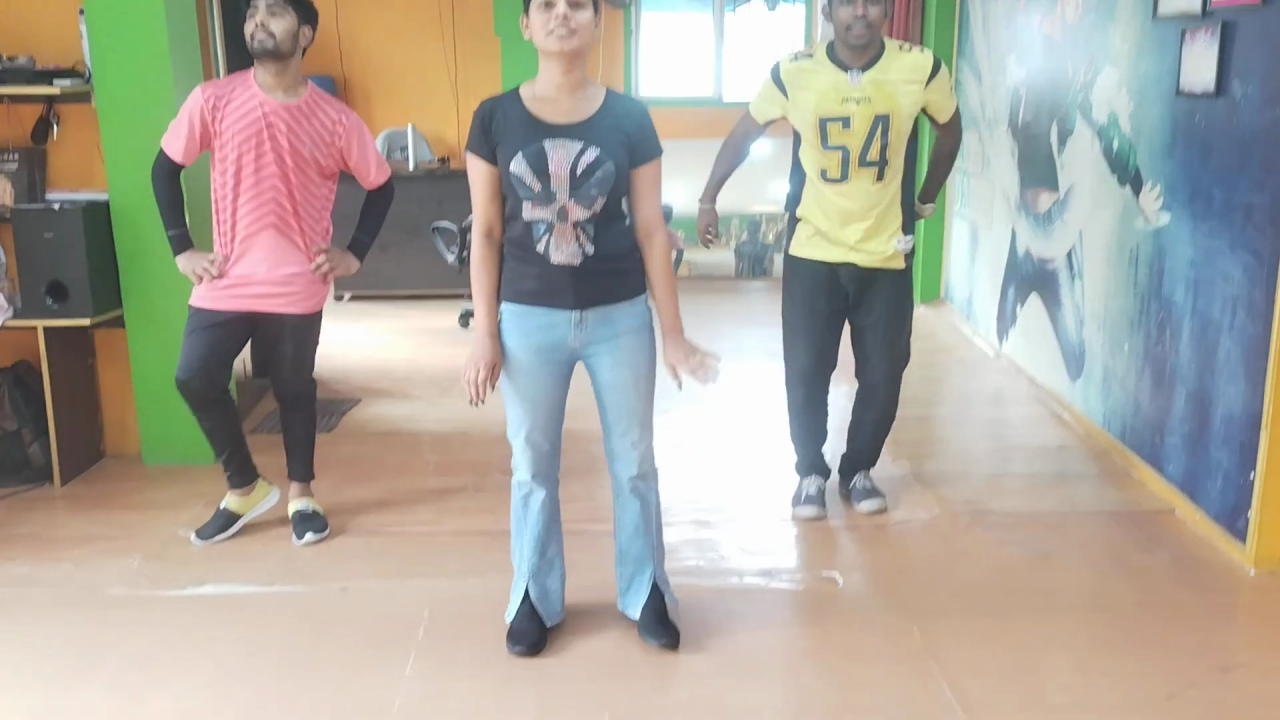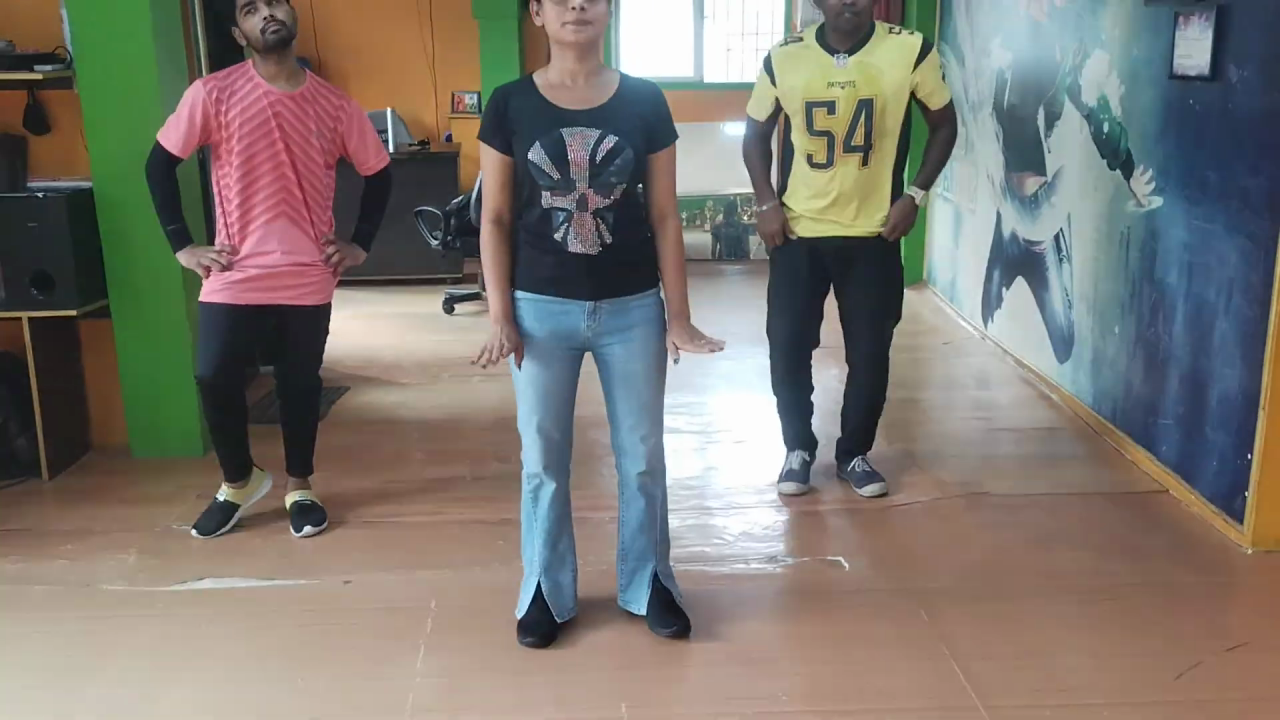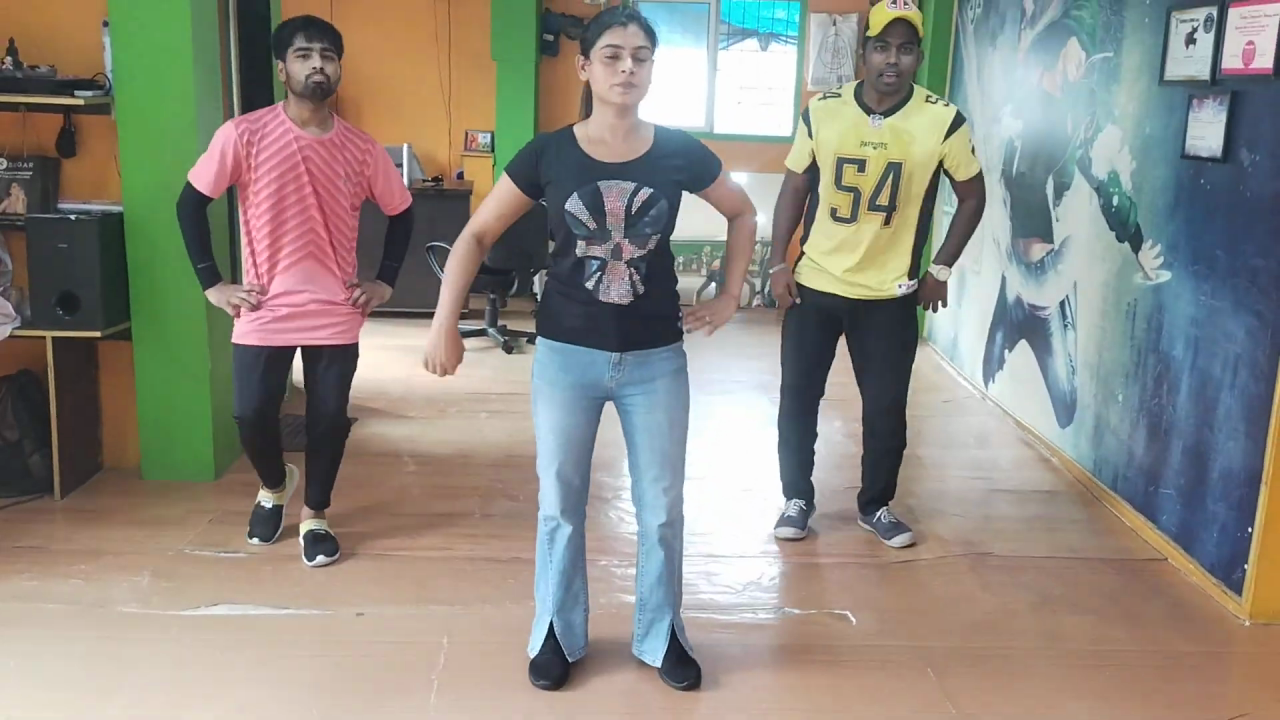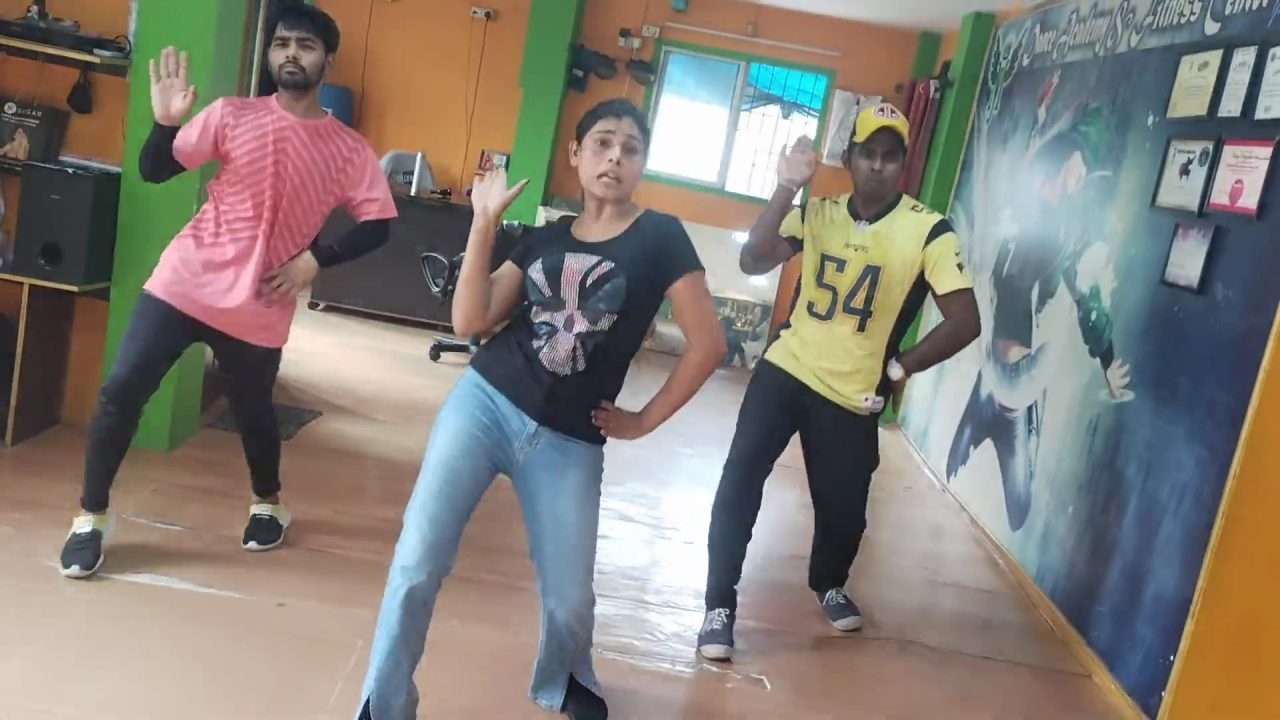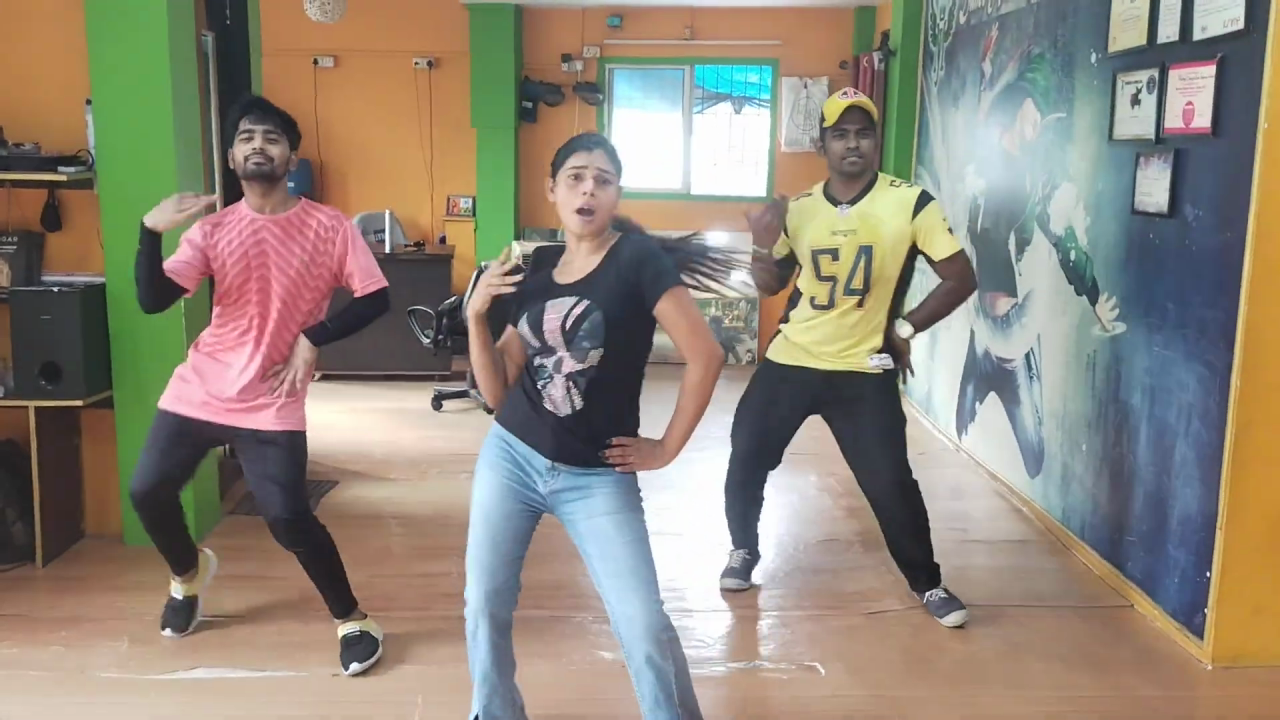
dt=1s
person 1, frame 1
left shoulder: (629, 116)
right shoulder: (495, 117)
left elbow: (651, 229)
right elbow: (486, 233)
left wrist: (673, 330)
right wrist: (485, 333)
left hip: (620, 316)
right hip: (529, 318)
left knee: (634, 460)
right knee: (533, 465)
left ankle: (645, 591)
right ankle: (535, 598)
person 1, frame 2
left shoulder: (645, 102)
right shoulder: (510, 104)
left elbow: (664, 217)
right elbow: (496, 219)
left wrist: (679, 316)
right wrist: (500, 317)
left hip: (632, 308)
right hip: (542, 308)
left knee: (641, 453)
right knee: (543, 458)
left ankle: (649, 583)
right ankle: (545, 591)
person 1, frame 3
left shoulder: (679, 152)
right shoulder: (546, 153)
left elbow: (744, 214)
right elbow: (475, 237)
left wrist: (728, 295)
right wrist: (443, 322)
left hip: (656, 359)
right hip: (566, 355)
left knee: (661, 506)
right knee: (561, 503)
left ankle: (661, 635)
right ankle: (558, 634)
person 1, frame 4
left shoulder: (661, 238)
right shoulder: (542, 238)
left elbow: (708, 344)
right elbow: (469, 322)
left wrist: (643, 420)
right wrist: (484, 224)
left hip: (567, 442)
right hip: (483, 405)
left knee: (569, 601)
right knee: (416, 561)
person 1, frame 5
left shoulder: (641, 258)
right shoulder: (533, 281)
left elbow: (704, 355)
right elbow: (497, 391)
left wrist: (668, 447)
right wrist: (477, 314)
left hip: (596, 475)
right hip: (511, 456)
left knee: (642, 624)
right knee: (485, 601)
person 2, frame 1
left shoulder: (333, 117)
right shoulder: (212, 100)
left elbow: (381, 184)
right elbow: (165, 168)
left wrist: (355, 252)
right wrist: (181, 249)
left hip: (296, 283)
right hip: (226, 278)
left knee: (294, 387)
right knee: (196, 380)
left ankle: (301, 494)
right ankle: (246, 488)
person 2, frame 2
left shoulder: (335, 105)
right shoulder: (212, 94)
left elbow: (378, 173)
right elbow: (160, 164)
left wrist: (360, 244)
right wrist: (182, 245)
left hip: (308, 273)
right hip: (236, 270)
left knee: (300, 380)
right knee: (215, 375)
left ankle: (299, 486)
right ankle: (239, 481)
person 2, frame 3
left shoulder: (362, 149)
right shoulder: (243, 135)
left elbow: (401, 213)
right elbow: (190, 203)
left wrist: (384, 281)
right wrist: (212, 283)
left hip: (335, 311)
right hip: (265, 309)
left knee: (328, 415)
right knee: (252, 414)
left ankle: (315, 514)
right ankle: (274, 488)
person 2, frame 4
left shoulder: (349, 147)
right shoulder: (231, 116)
left elbow: (379, 223)
right elbow: (154, 169)
left wrist: (316, 257)
right wrist: (165, 119)
left hip: (258, 302)
right hip: (189, 280)
left knee: (254, 411)
right knee: (123, 387)
left ankle: (266, 504)
right ankle: (91, 515)
person 2, frame 5
left shoulder: (330, 227)
right shoulder: (209, 230)
left elbow: (375, 297)
right elbow: (153, 300)
left wrist: (313, 338)
right wrist: (152, 231)
left hip: (272, 400)
right hip: (201, 386)
left knee: (287, 517)
right knee: (147, 490)
left ankle: (351, 619)
right ankle: (189, 574)
person 3, frame 1
left shoulder: (922, 67)
right shoulder: (793, 72)
left elbow: (948, 132)
right elbow: (745, 130)
left wrist: (925, 200)
right wrist: (708, 198)
left hip: (885, 255)
right hip: (813, 253)
left knee: (883, 374)
right knee: (806, 370)
left ankle: (859, 470)
right ankle: (811, 472)
person 3, frame 2
left shoulder: (911, 50)
right shoulder: (783, 59)
left elbow: (945, 127)
right elbow: (756, 135)
left wrist: (914, 194)
right wrist: (765, 205)
left hip: (873, 236)
right hip: (798, 233)
left knee: (870, 351)
right knee: (787, 344)
left ankle: (854, 453)
right ankle: (799, 448)
person 3, frame 3
left shoulder: (943, 120)
right shoulder: (820, 110)
left elbow: (973, 197)
right elbow: (794, 188)
left wrist: (941, 269)
right wrist: (779, 262)
left hip: (889, 295)
right hip: (814, 285)
left knee: (886, 406)
right knee: (797, 397)
left ankle: (876, 505)
right ankle: (797, 497)
person 3, frame 4
left shoulder: (930, 231)
right shoulder: (816, 213)
left elbow: (964, 322)
right elbow: (754, 262)
left wrist: (895, 370)
right wrist: (784, 190)
left hip: (853, 398)
right hip: (786, 372)
left knee: (842, 511)
right knee: (741, 478)
left ankle: (829, 587)
right ankle: (720, 605)
person 3, frame 5
left shoulder: (910, 202)
right shoulder: (797, 208)
left elbow: (961, 277)
right elbow: (770, 285)
left wrist: (905, 327)
right wrist: (766, 246)
left hip: (863, 370)
right hip: (789, 362)
left knee: (889, 482)
right knee: (746, 463)
left ankle: (927, 583)
right ankle: (744, 550)
person 4, frame 1
left shoulder: (1084, 67)
right shoulder: (1022, 61)
left elbow: (1112, 132)
left wrist: (1140, 194)
left hip: (1060, 222)
right hip: (1025, 219)
left knee: (1072, 340)
right knee: (1005, 326)
person 4, frame 2
left shoulder: (1070, 48)
right shoulder: (1011, 44)
left elbow: (1100, 116)
left wrist: (1130, 175)
left hip: (1047, 209)
right hip: (1010, 204)
left knee: (1061, 330)
right knee: (991, 313)
person 4, frame 3
left shoulder: (1087, 115)
right shoulder: (1025, 107)
left elbow: (1109, 187)
left wrist: (1138, 248)
left hip: (1054, 274)
right hip: (1017, 267)
left knee: (1062, 394)
right knee: (989, 377)
person 4, frame 4
left shoulder: (1081, 233)
right shoulder: (1025, 212)
left elbow: (1092, 306)
left wrist: (1108, 364)
left hip: (1027, 373)
right hip: (994, 362)
left knee: (1017, 482)
right knee: (957, 460)
person 4, frame 5
left shoulder: (1046, 183)
right shoulder: (989, 168)
left elbow: (1070, 247)
left wrist: (1096, 299)
left hip: (1018, 325)
right hip: (984, 321)
left knee: (1029, 435)
right knee: (964, 423)
